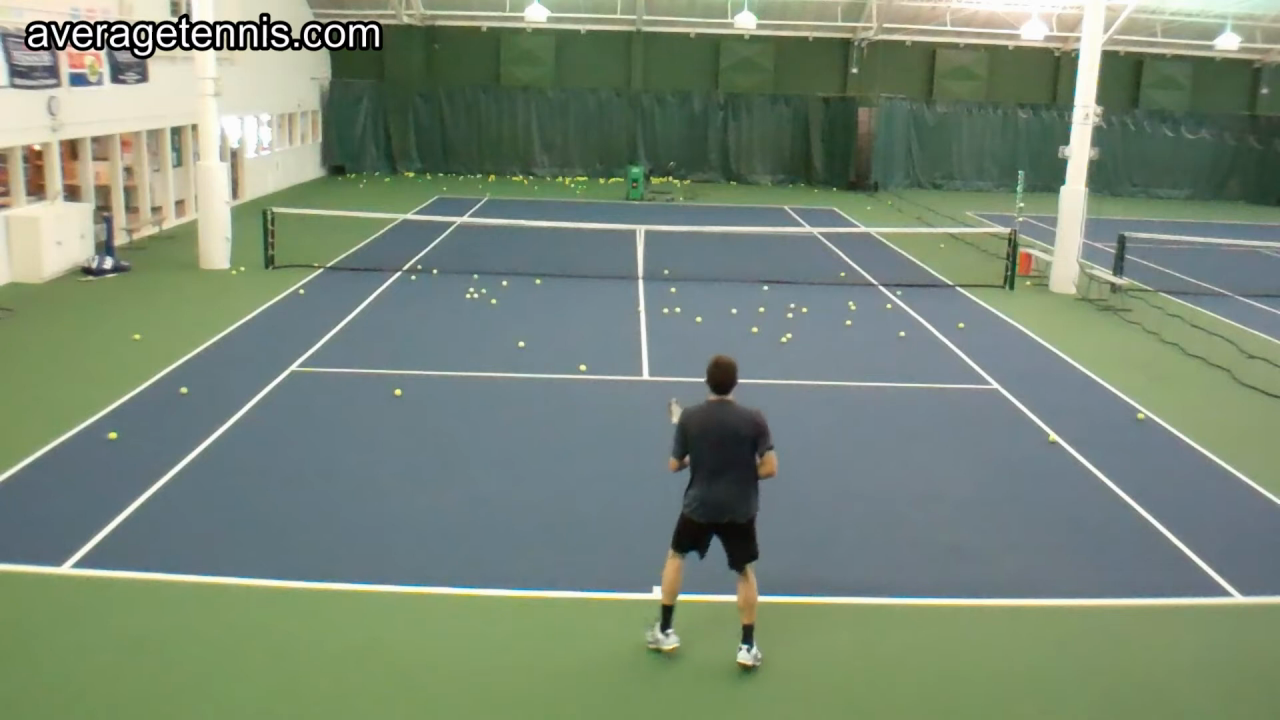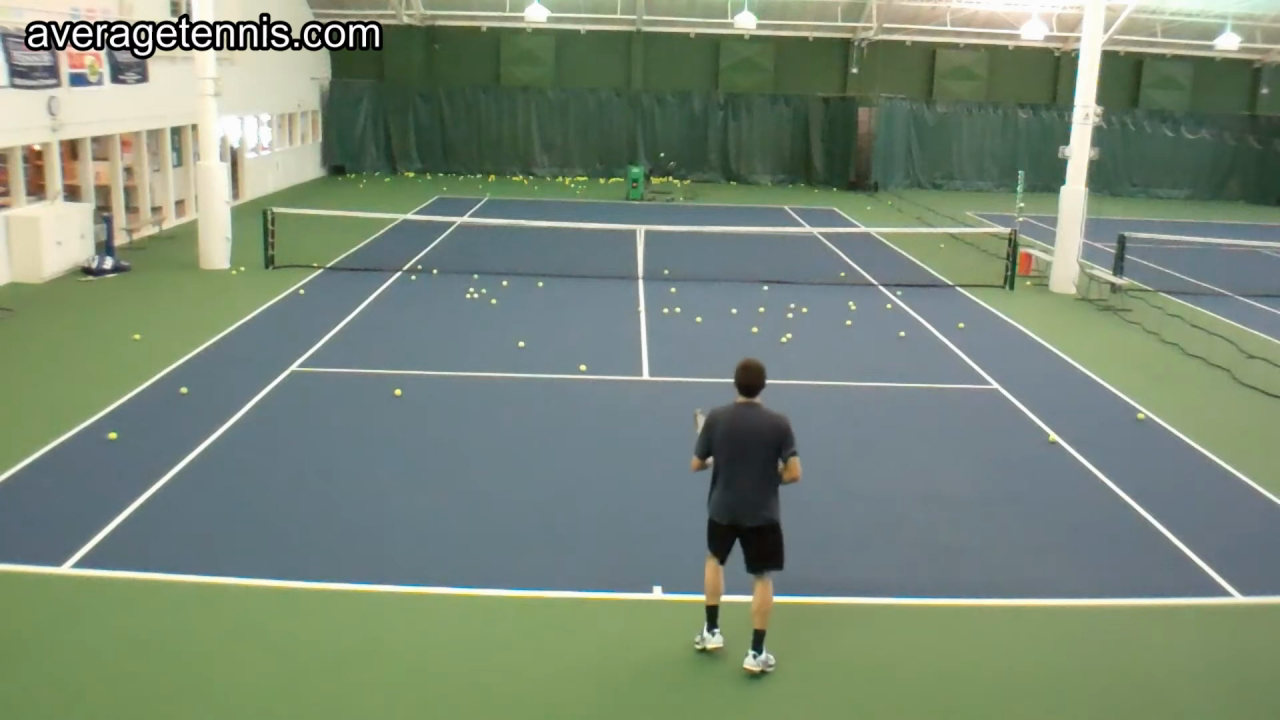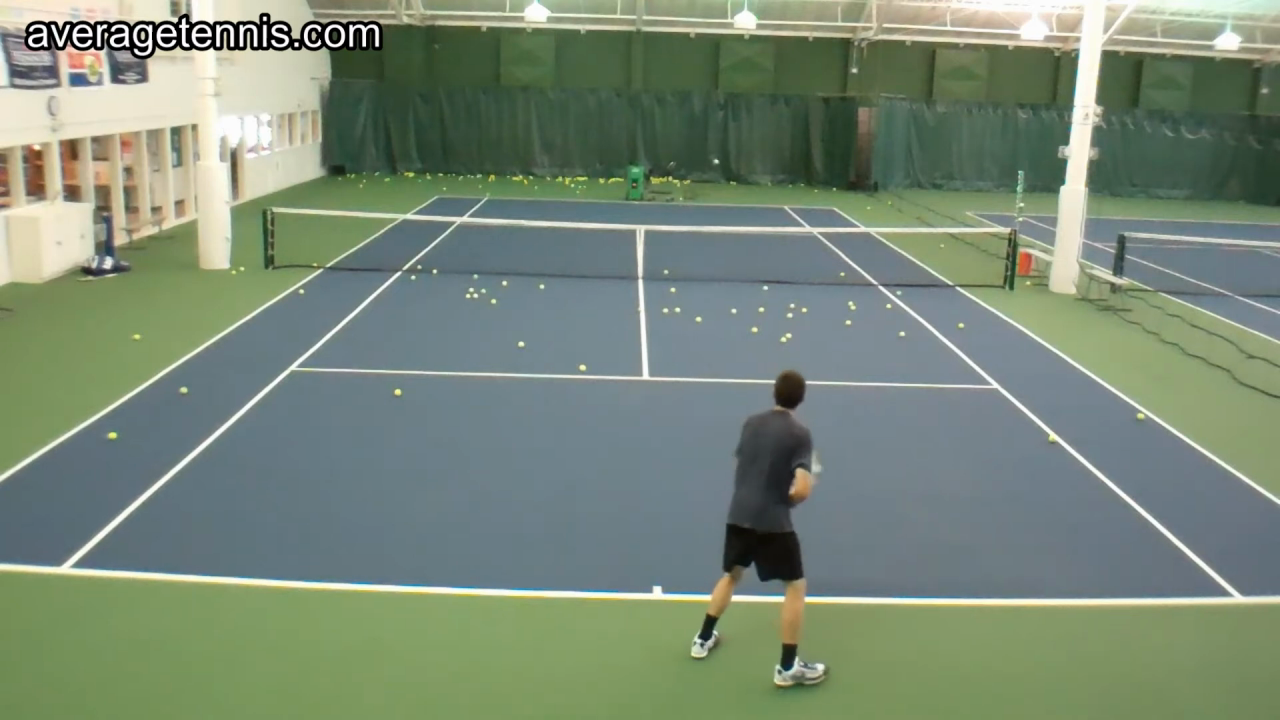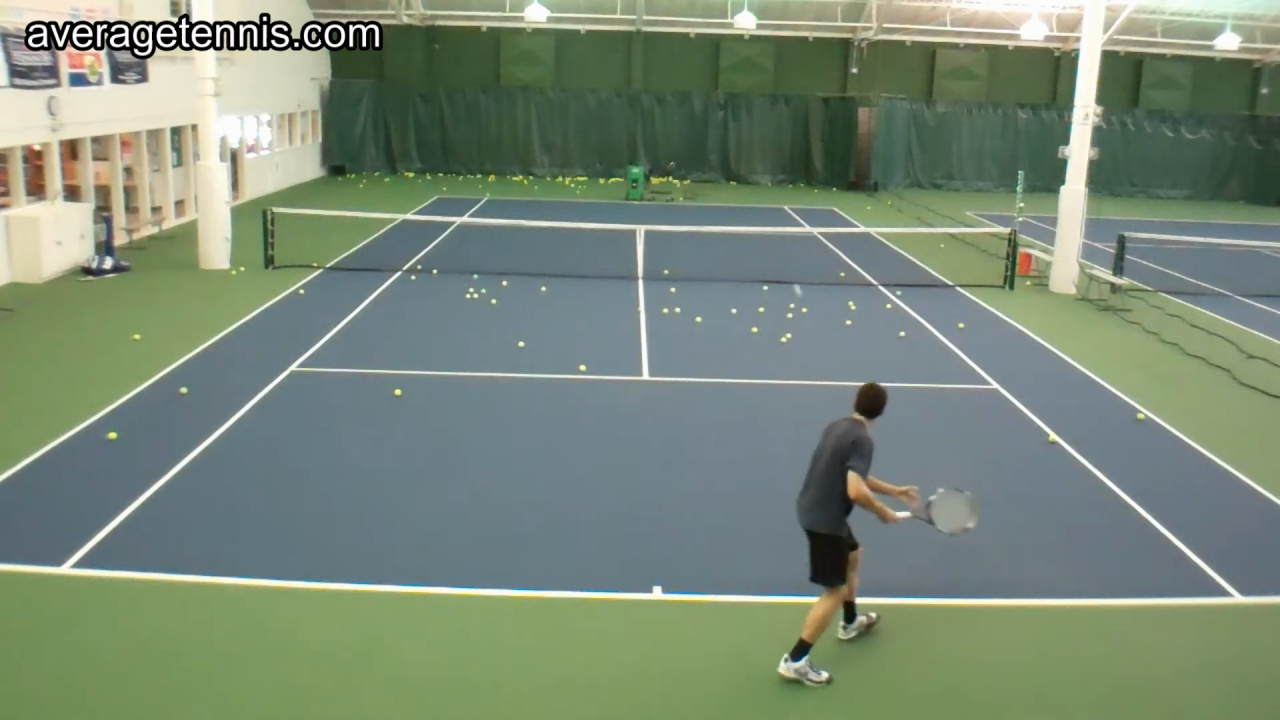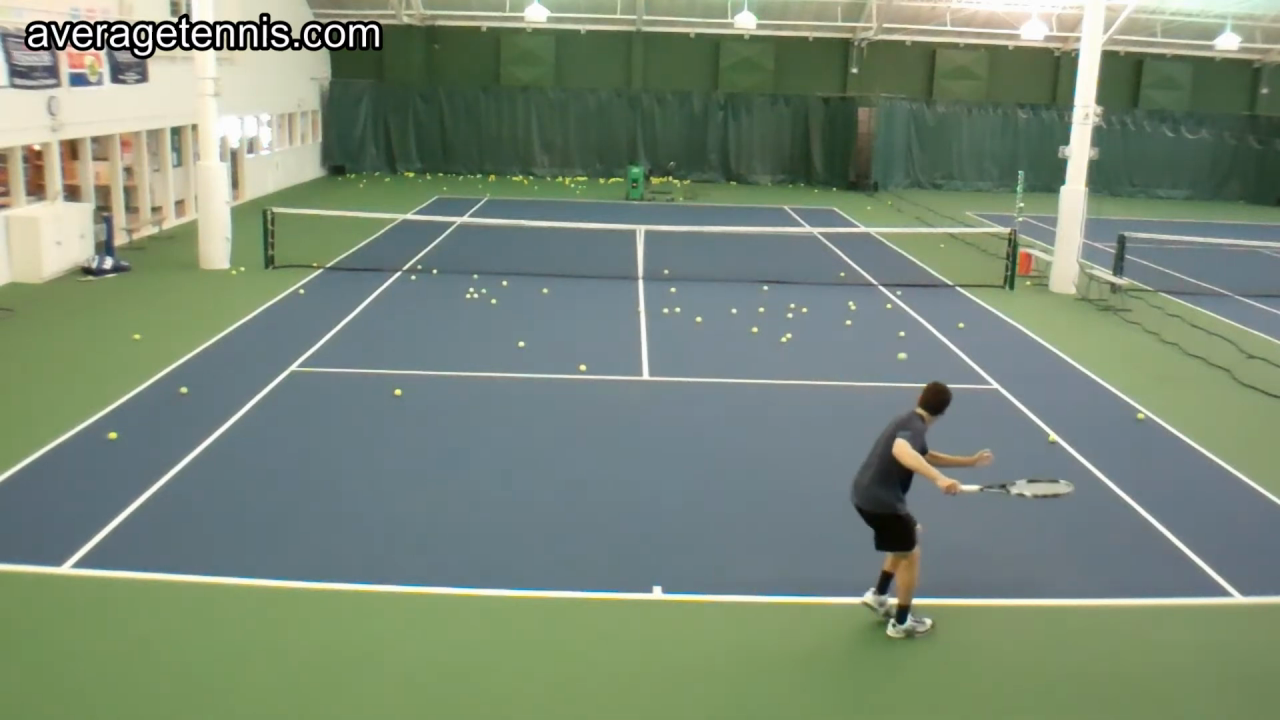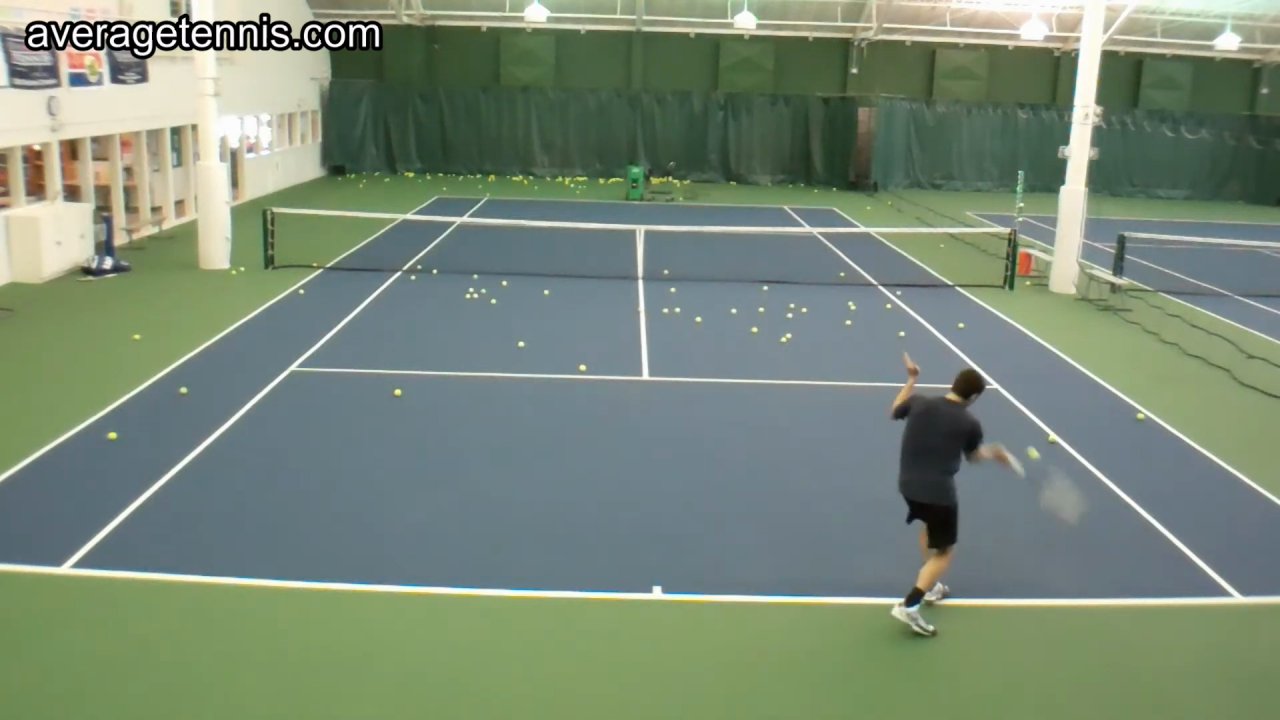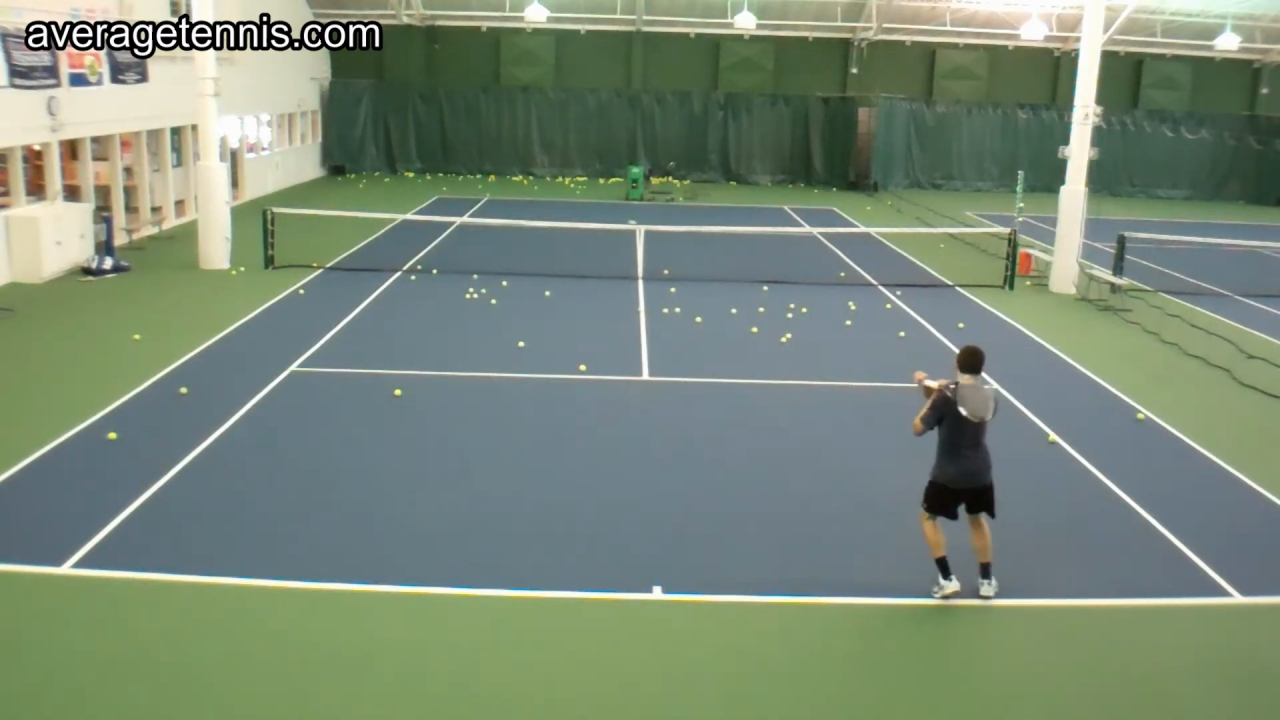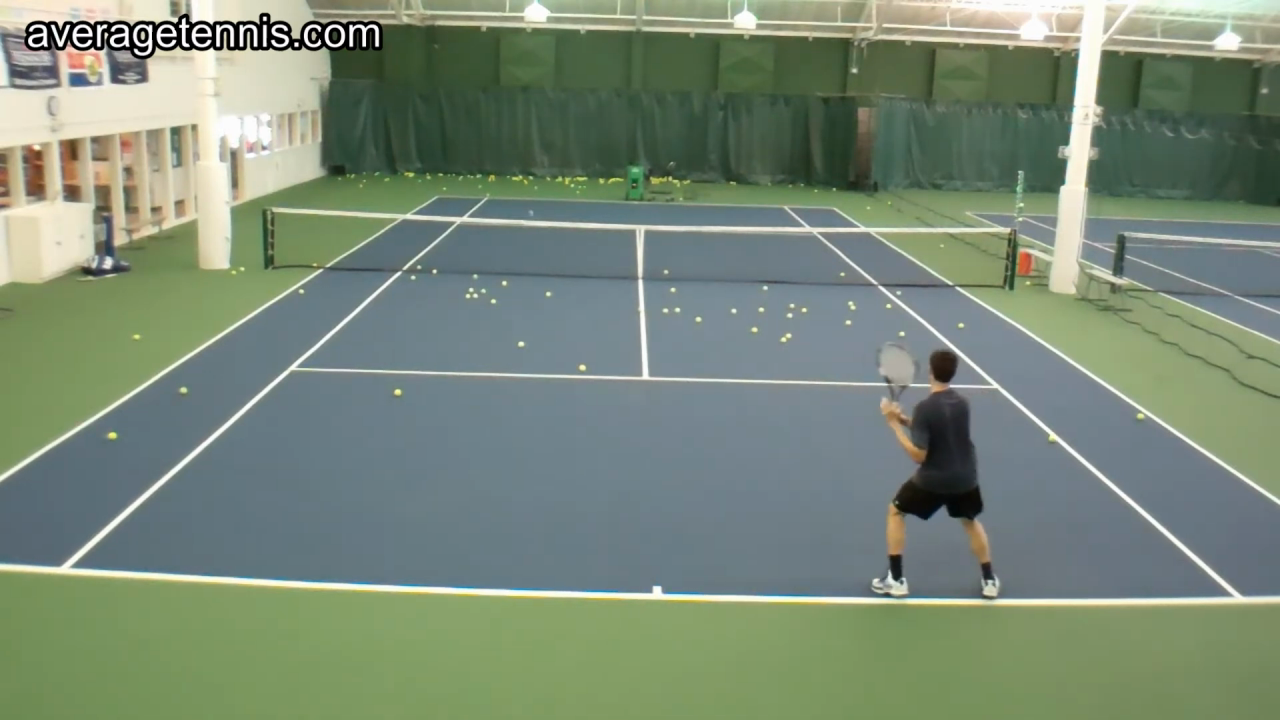
dt=0.4s
person 1, frame 1
left shoulder: (690, 417)
right shoulder: (754, 419)
left elbow: (675, 465)
right elbow: (769, 468)
right wrist: (745, 473)
left hip: (699, 506)
right hip: (740, 509)
left knee: (675, 557)
right knee: (745, 572)
left ankle: (665, 631)
right ankle: (748, 647)
person 1, frame 2
left shoulder: (715, 418)
right shoulder: (779, 423)
left elbow: (696, 465)
right elbow: (793, 473)
left hip: (722, 509)
right hip: (763, 513)
left knee: (714, 559)
right knee: (763, 578)
left ankle: (712, 631)
right ankle: (756, 653)
person 1, frame 3
left shoulder: (752, 423)
right shoulder: (799, 434)
right elbow: (802, 489)
right wrist: (786, 498)
left hip: (739, 515)
right hip: (773, 521)
left knee: (732, 574)
right knee: (796, 587)
left ankle: (703, 639)
right ankle: (788, 667)
person 1, frame 4
left shoulder: (837, 426)
right shoulder: (862, 440)
right elbow: (856, 490)
left wrist: (896, 491)
right wrist: (883, 512)
left hip: (812, 510)
right hip: (826, 519)
left knee: (853, 556)
right knee: (836, 590)
left ankle: (850, 622)
right ankle: (795, 661)
person 1, frame 5
left shoulder: (908, 421)
right shoulder: (914, 425)
left elbow: (927, 457)
right elbow: (900, 451)
left wrist: (970, 461)
right wrist: (938, 478)
left hip: (865, 494)
right hip: (881, 500)
left knee: (907, 538)
right knee: (910, 555)
left ankle: (878, 594)
right ankle: (901, 621)
person 1, frame 6
left shoulder: (919, 402)
right shoulder: (969, 423)
left elbow: (894, 412)
right elbow: (973, 456)
left wrist: (911, 380)
right wrist: (994, 453)
left hip: (908, 485)
right hip: (938, 491)
left knee: (930, 524)
right knee: (944, 552)
left ankle: (930, 584)
right ankle: (909, 606)
person 1, frame 7
left shoulder: (946, 398)
right shoulder: (986, 397)
left elbow: (918, 428)
right wrist: (929, 385)
left hip: (948, 475)
right hip: (980, 474)
left knee: (928, 517)
right knee: (977, 520)
left ankle: (946, 579)
right ankle: (986, 580)
person 1, frame 8
left shoulder: (925, 408)
right shoulder: (962, 403)
left elbow: (919, 455)
left wrist: (895, 427)
right wrist: (904, 419)
left hip: (932, 481)
right hip: (965, 479)
left knee: (895, 512)
right knee: (971, 521)
left ankle: (896, 580)
right ankle: (989, 580)
